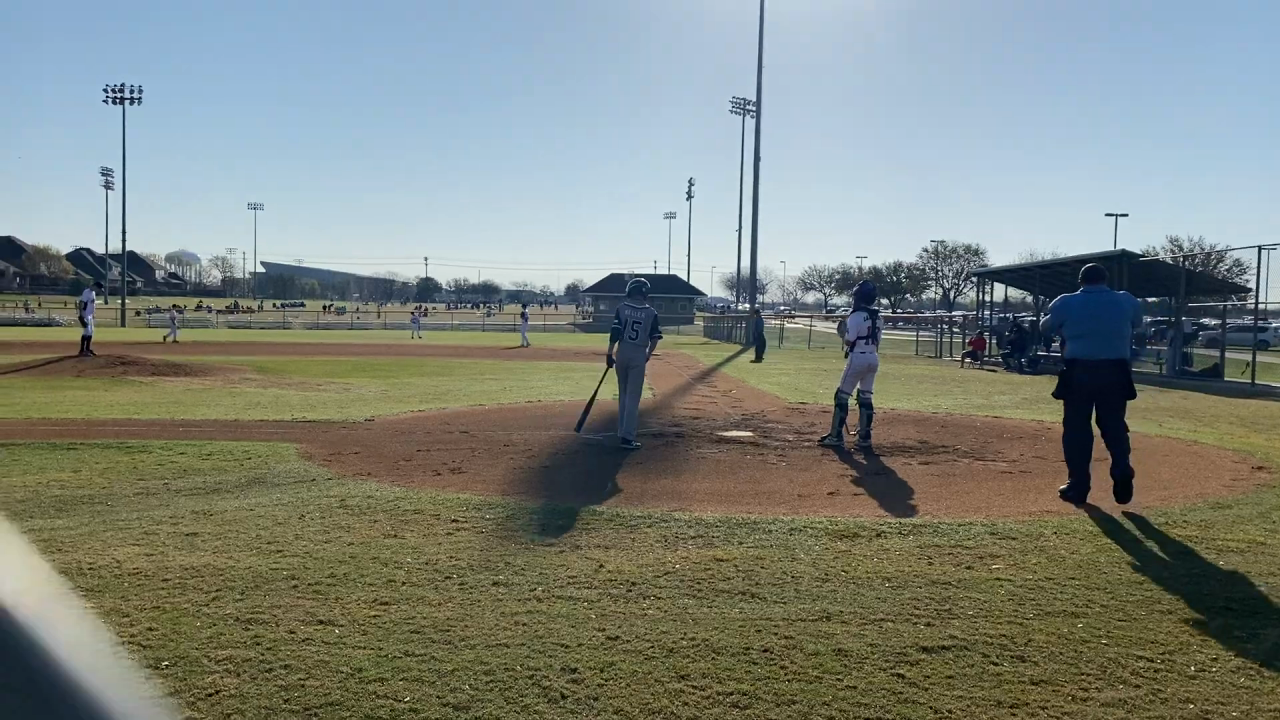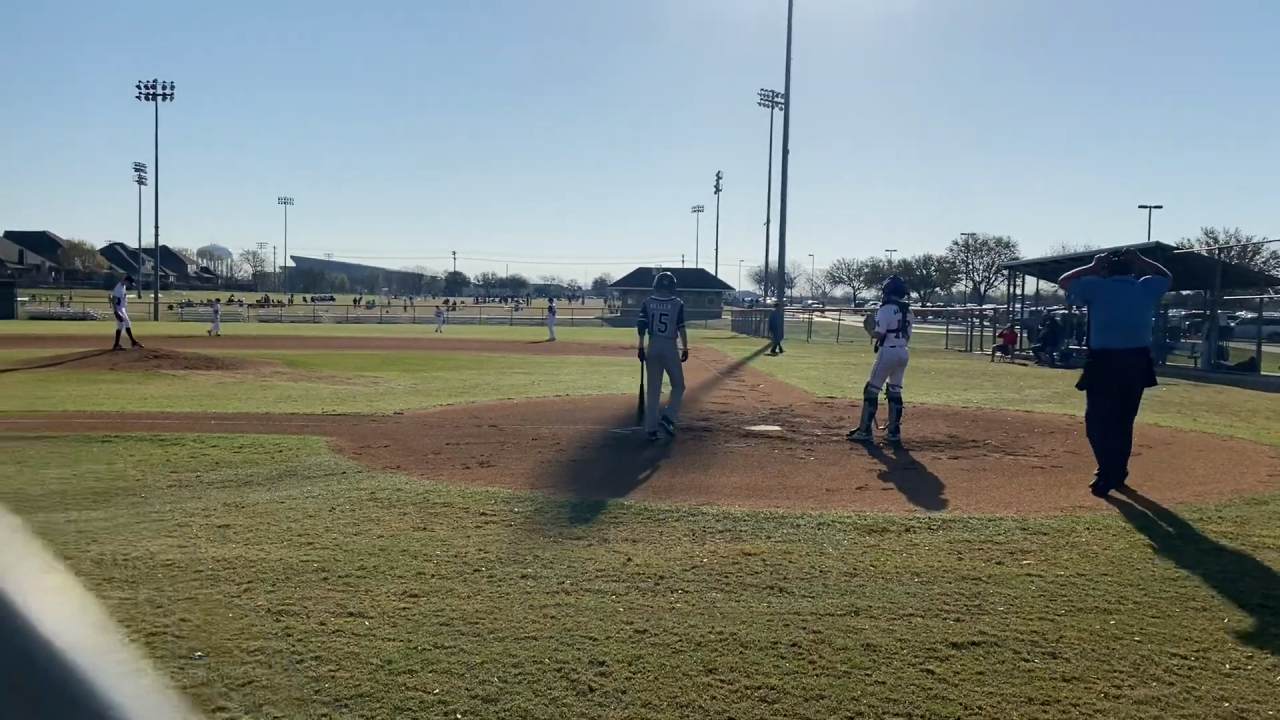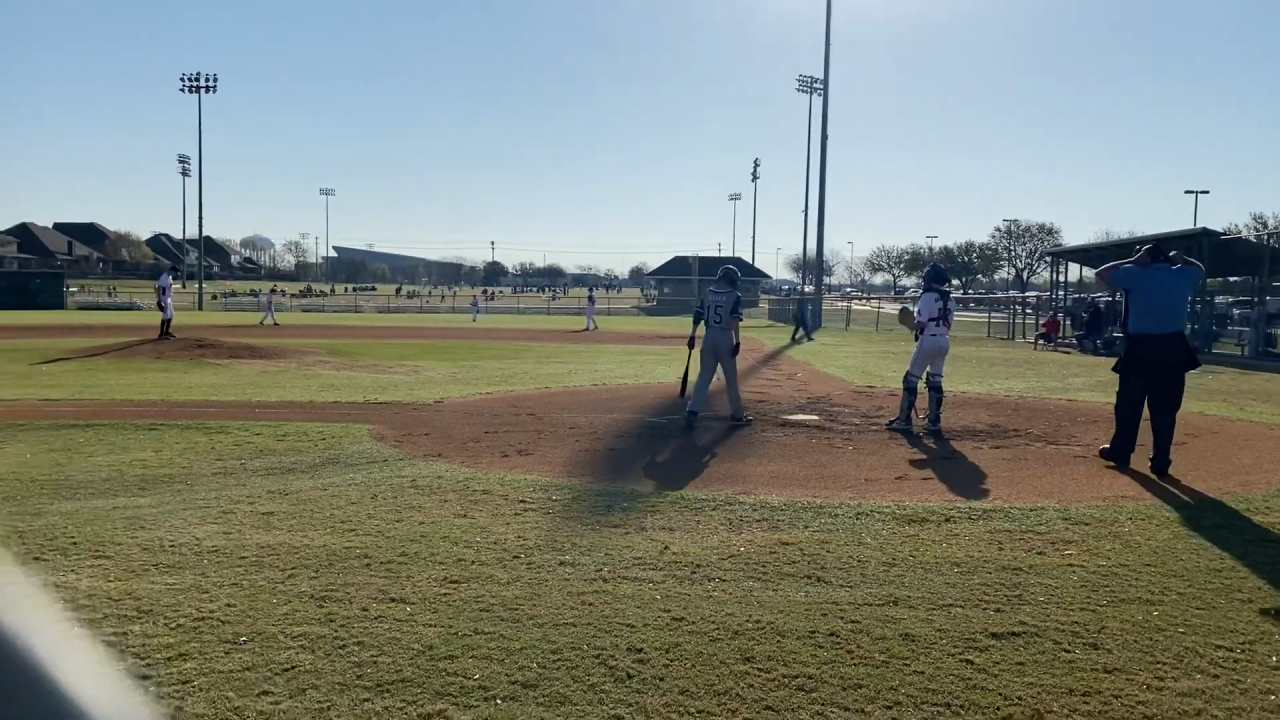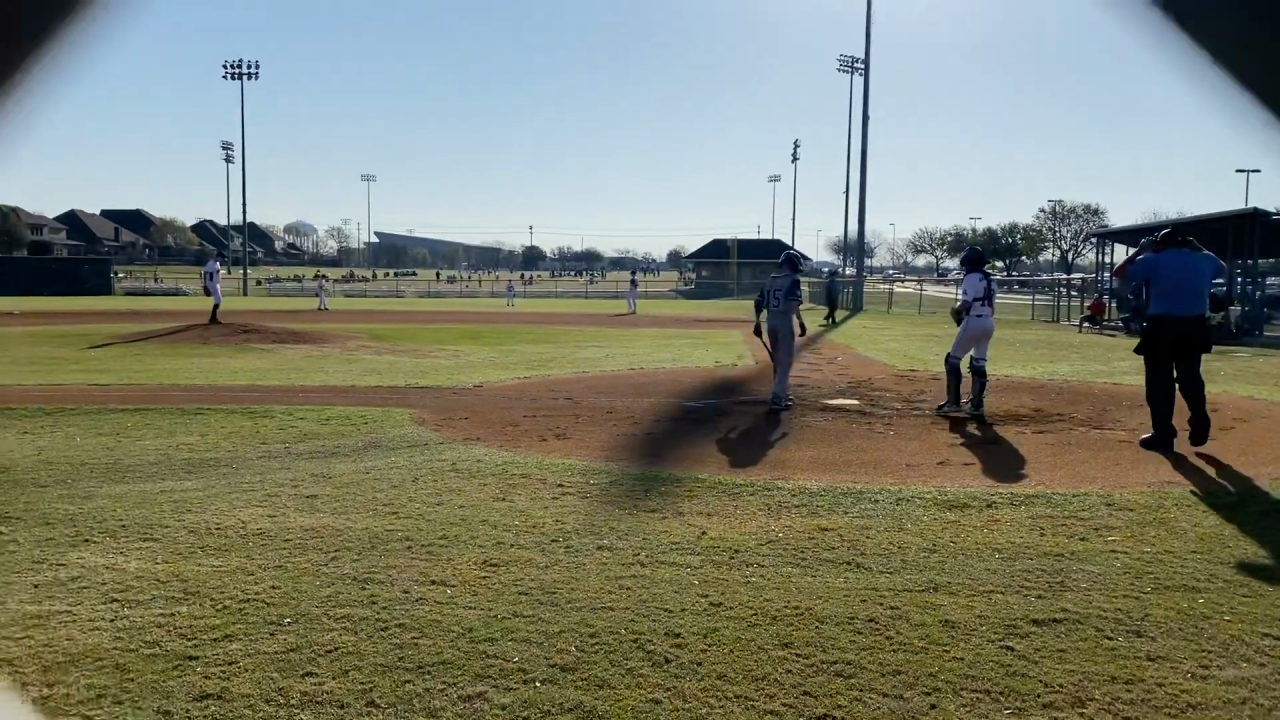
dt=0.5s
person 1, frame 1
left shoulder: (1067, 303)
right shoulder: (1126, 302)
left elbow: (1045, 327)
right elbow: (1137, 323)
left hip: (1079, 373)
right hip: (1115, 373)
left knee: (1076, 430)
right knee: (1115, 428)
left ankle: (1078, 487)
right ankle: (1122, 480)
person 1, frame 2
left shoulder: (1097, 287)
right shoulder: (1147, 288)
left elbow: (1063, 282)
right elbow: (1167, 278)
left wrist: (1093, 267)
right wrist: (1140, 260)
left hip: (1104, 363)
right hip: (1137, 362)
left knee: (1098, 419)
right knee: (1124, 420)
left ankle: (1107, 475)
right ankle: (1117, 474)
person 1, frame 3
left shoulder: (1136, 274)
right shoulder: (1183, 275)
left elbow: (1101, 274)
right elbow: (1200, 270)
left wrist: (1132, 261)
right wrist: (1182, 260)
left hip: (1141, 349)
right hip: (1174, 349)
left knee: (1129, 404)
right knee: (1166, 408)
left ankle: (1121, 452)
right ankle: (1160, 462)
person 1, frame 4
left shoulder: (1153, 261)
right shoulder: (1203, 260)
left elbow: (1119, 273)
right elbow: (1221, 269)
left wrist: (1140, 251)
right wrist: (1199, 249)
left hip: (1161, 329)
right hip: (1194, 329)
left knee: (1160, 384)
right knee: (1191, 380)
left ankle: (1162, 435)
right ankle: (1200, 424)
person 2, frame 1
left shoulder: (856, 316)
right shoulder: (877, 318)
left elbow: (849, 342)
right elbow: (876, 342)
left wrist: (843, 333)
left hip: (858, 359)
right hip: (873, 358)
left knee: (842, 396)
right knee: (866, 397)
left ankle: (836, 436)
right ankle: (864, 437)
person 2, frame 2
left shoulder: (886, 309)
right shoulder: (908, 312)
left elbow: (878, 335)
right elbow: (907, 337)
left hip: (888, 352)
right hip: (903, 353)
left knee: (871, 390)
right knee: (895, 391)
left ankle: (865, 431)
right ankle: (894, 432)
person 2, frame 3
left shoulder: (927, 297)
right shoulder: (949, 299)
left elbow: (920, 324)
right elbow: (948, 325)
left hip: (928, 341)
right hip: (943, 342)
left knee: (911, 379)
right knee: (936, 381)
left ankle: (904, 420)
right ankle: (934, 421)
person 2, frame 4
left shoulder: (971, 277)
right shoulder: (989, 280)
left elbow: (966, 304)
right elbow: (991, 307)
left wrist: (955, 310)
left hip: (973, 322)
right hip: (988, 323)
left knee: (952, 359)
right knee: (979, 364)
left ankle: (954, 401)
right ankle: (977, 406)
person 3, frame 1
left shoulder: (622, 308)
right shoulder: (651, 312)
left elbow: (615, 332)
right elbow: (655, 338)
left wrist: (609, 354)
right wrist: (648, 355)
left hip: (622, 353)
right hip: (639, 355)
left knee: (623, 395)
right knee: (633, 397)
left ankle: (623, 434)
right ankle: (627, 437)
person 3, frame 2
left shoulder: (648, 303)
right shoulder: (677, 303)
left elbow: (641, 326)
right elbow: (681, 328)
left wrist: (641, 347)
right wrist: (685, 349)
left hip: (652, 347)
right hip: (670, 347)
left knee: (653, 389)
right knee: (678, 386)
left ankle: (652, 429)
right ankle: (667, 418)
person 3, frame 3
left shoulder: (708, 294)
right shoulder: (734, 296)
left elbow: (698, 316)
right elbow: (735, 320)
left wrist: (692, 336)
right wrist: (738, 342)
left hip: (709, 337)
right hip: (725, 338)
left knee: (704, 376)
right knee: (731, 377)
left ankle: (693, 411)
right ankle: (737, 415)
person 3, frame 4
left shoulder: (770, 280)
right shoulder: (793, 280)
left elbow: (758, 303)
right elbow: (793, 303)
left wrist: (757, 323)
right wrist: (801, 323)
left hip: (771, 320)
right hip: (784, 321)
left knee: (778, 360)
right knee: (785, 361)
left ankle: (780, 394)
right ankle: (777, 398)
